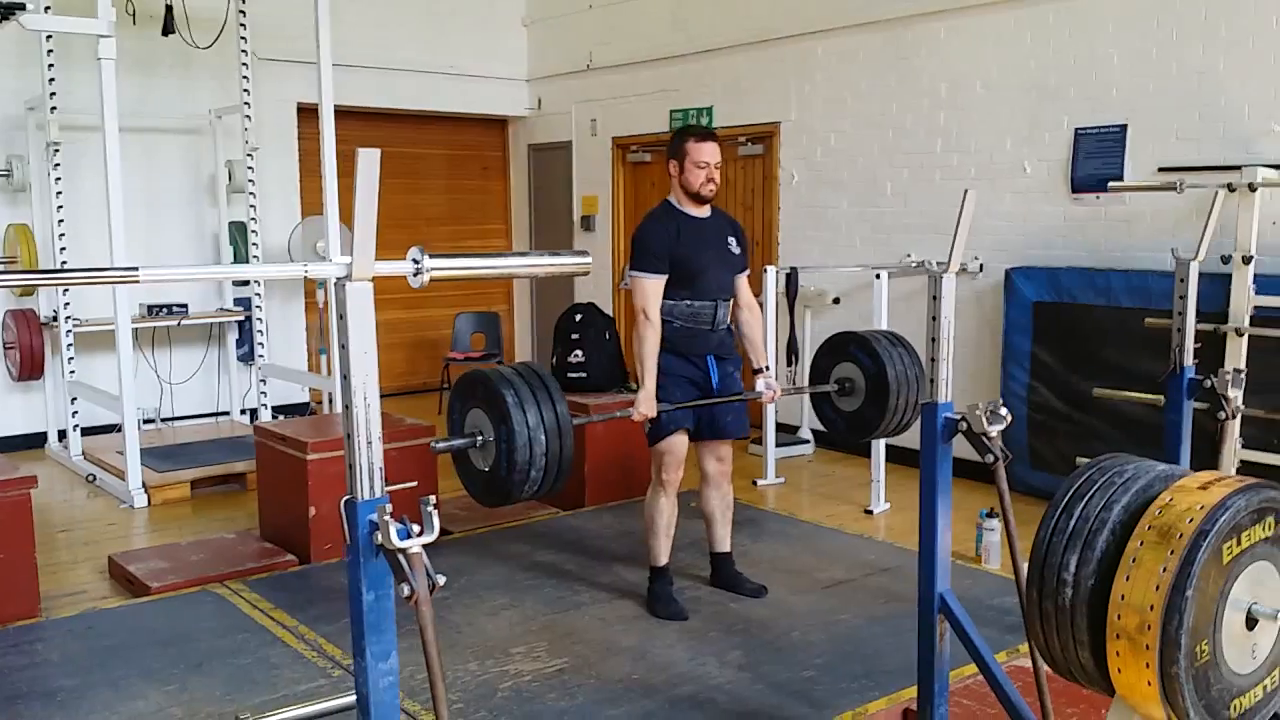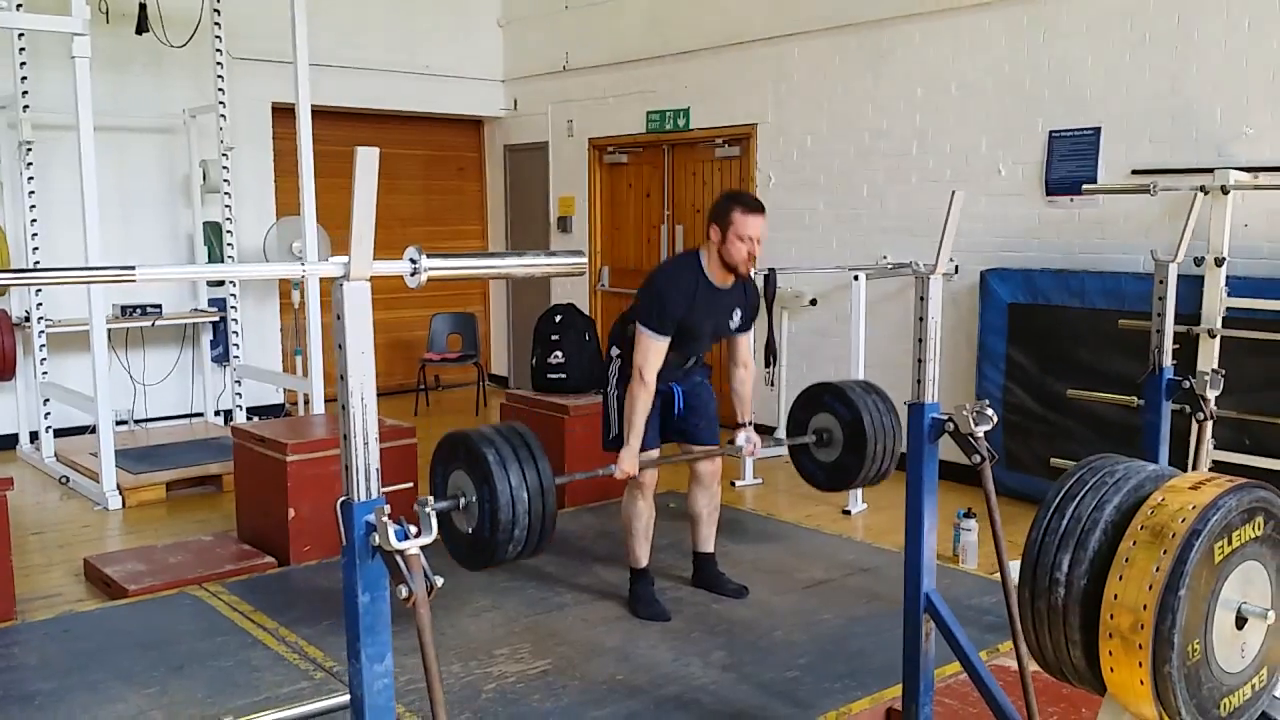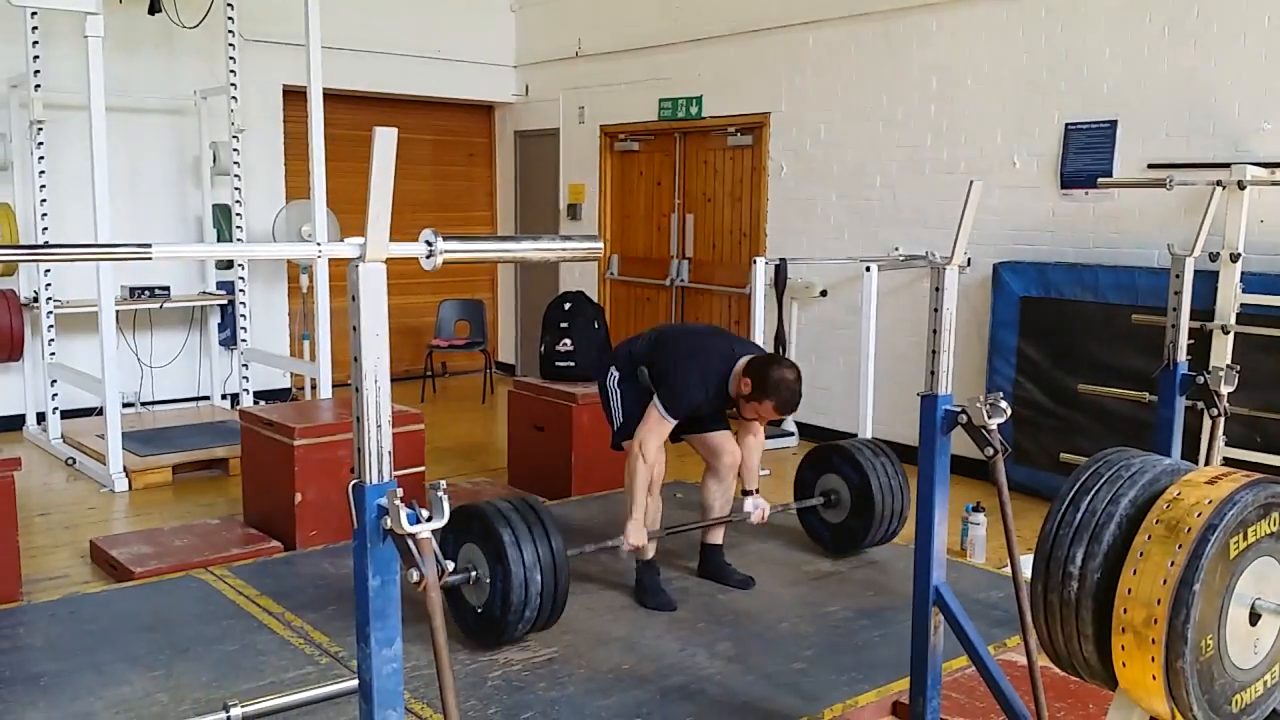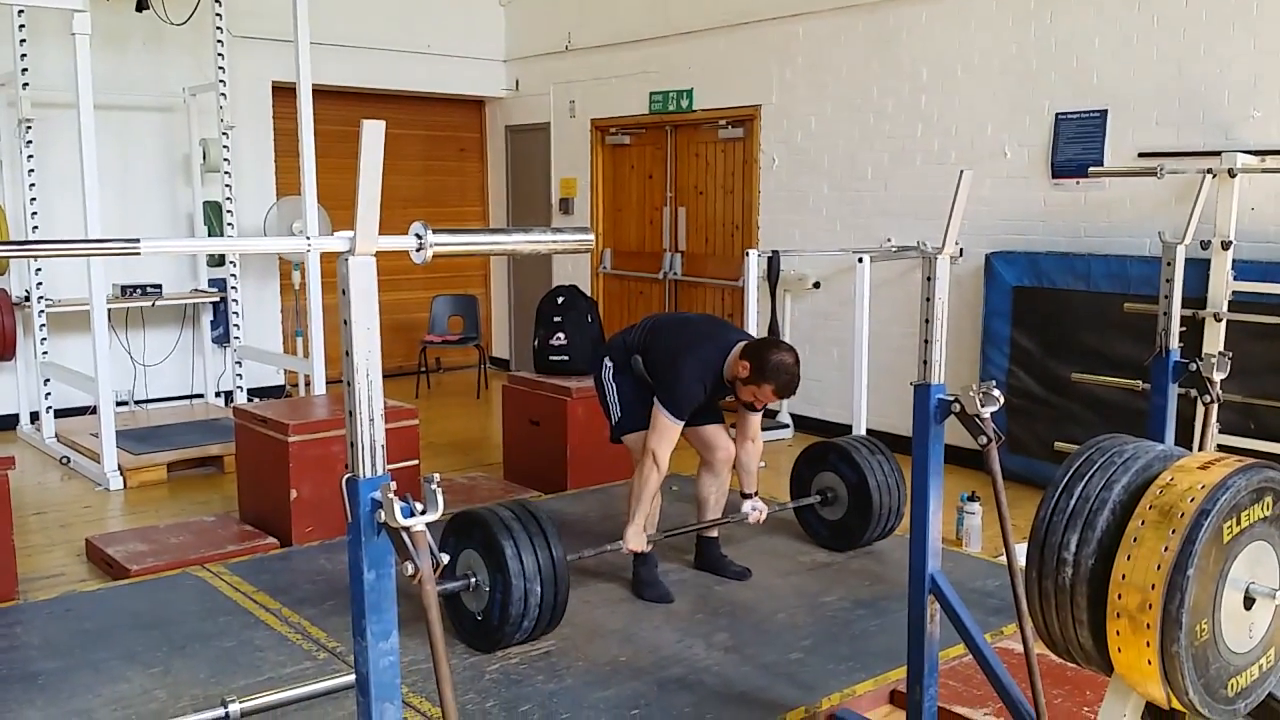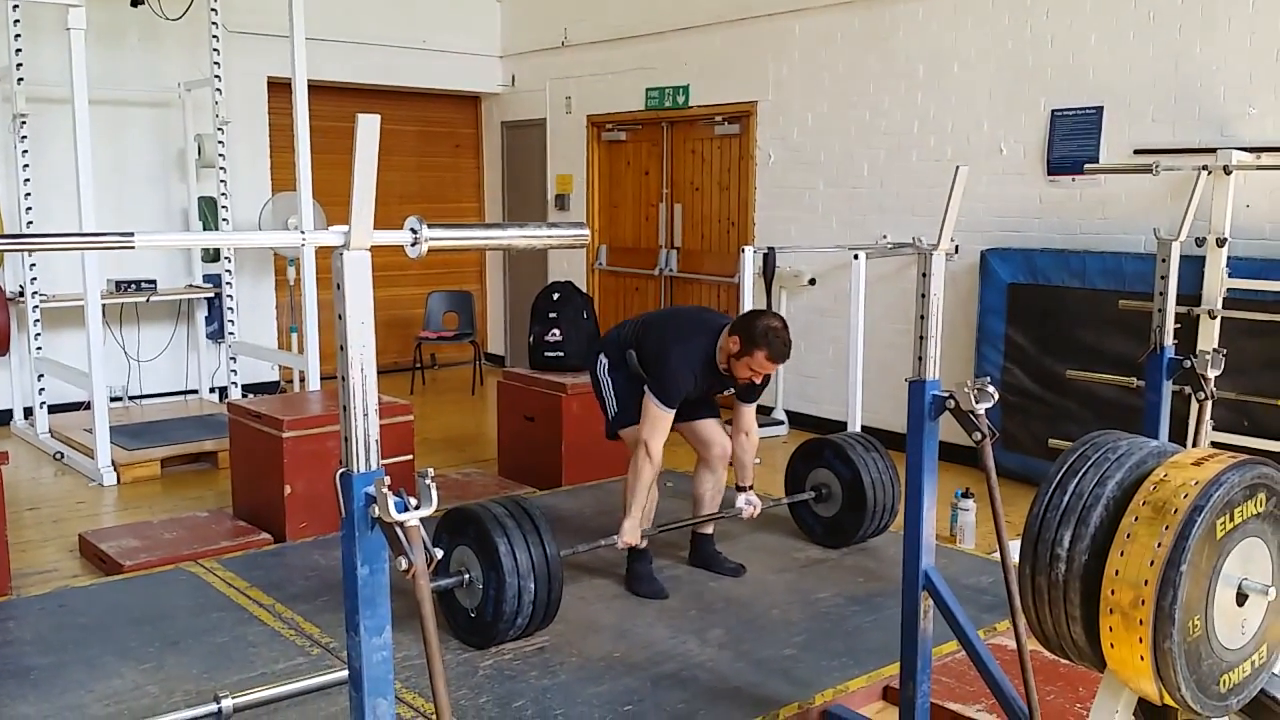
dt=0.4s
person 1, frame 1
left shoulder: (729, 228)
right shoulder: (657, 229)
left elbow: (745, 303)
right elbow: (646, 313)
left wrist: (761, 369)
right wrist: (647, 388)
left hip: (722, 360)
right hip: (672, 363)
left knee: (719, 468)
right knee: (670, 472)
left ankle: (723, 566)
right ankle: (659, 581)
person 1, frame 2
left shoulder: (746, 293)
right shoulder: (673, 283)
left elbow: (742, 363)
right elbow: (645, 372)
left wrist: (745, 425)
right wrist: (631, 448)
left hip: (689, 372)
right hip: (633, 363)
left knee: (710, 469)
right knee: (643, 477)
left ankle: (705, 567)
right ankle: (640, 582)
person 1, frame 3
left shoulder: (762, 377)
right shoulder: (696, 383)
left elbow: (751, 435)
right elbow: (642, 447)
left wrist: (751, 493)
right wrist: (635, 521)
left hip: (673, 375)
right hip: (630, 377)
left knee: (727, 457)
right knee: (653, 469)
left ankle: (712, 557)
right ankle: (646, 572)
person 1, frame 4
left shoulder: (759, 371)
right shoulder: (691, 373)
left elbow: (749, 438)
right elbow: (656, 452)
left wrist: (750, 496)
right wrist: (635, 526)
left hip: (672, 374)
right hip: (625, 370)
left knee: (721, 452)
right knee: (656, 462)
left ankle: (707, 548)
right ankle: (644, 564)
person 1, frame 5
left shoulder: (755, 363)
right shoulder: (681, 358)
left elbow: (745, 428)
right elbow: (649, 443)
left wrist: (744, 489)
right wrist: (632, 519)
right hip: (622, 366)
left knee: (719, 448)
right knee: (651, 458)
left ankle: (702, 545)
right ankle: (638, 561)
